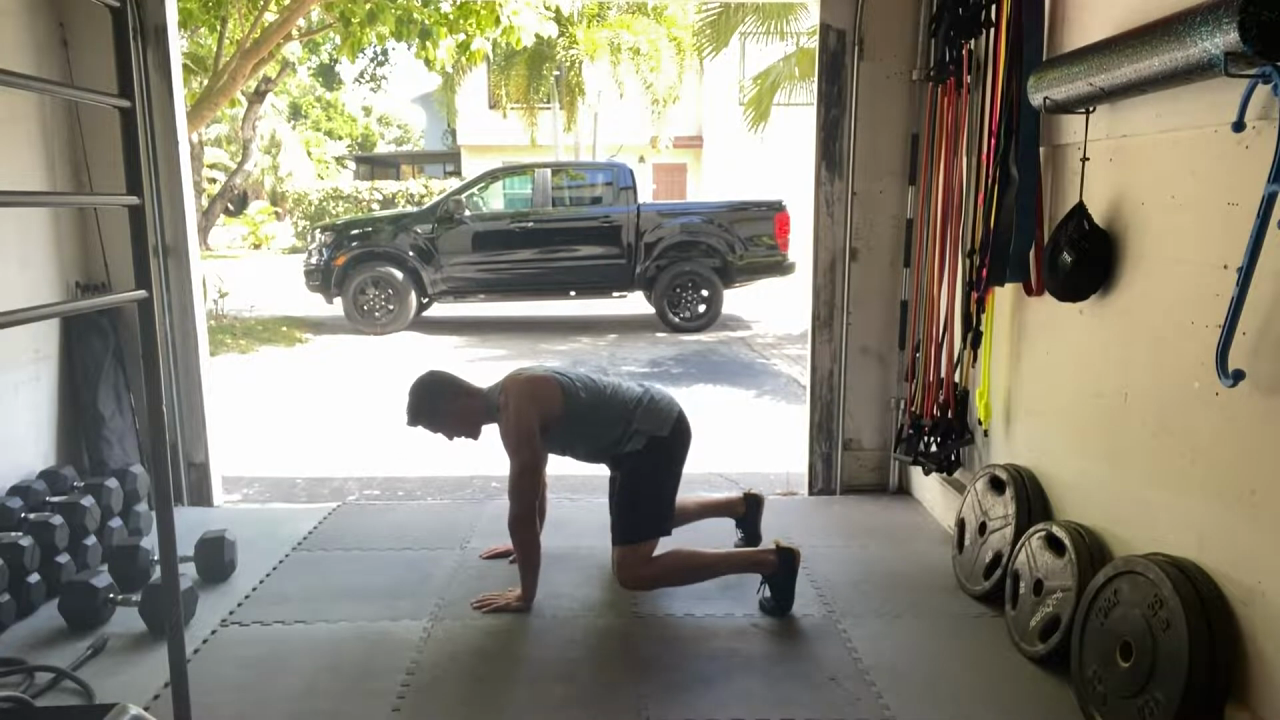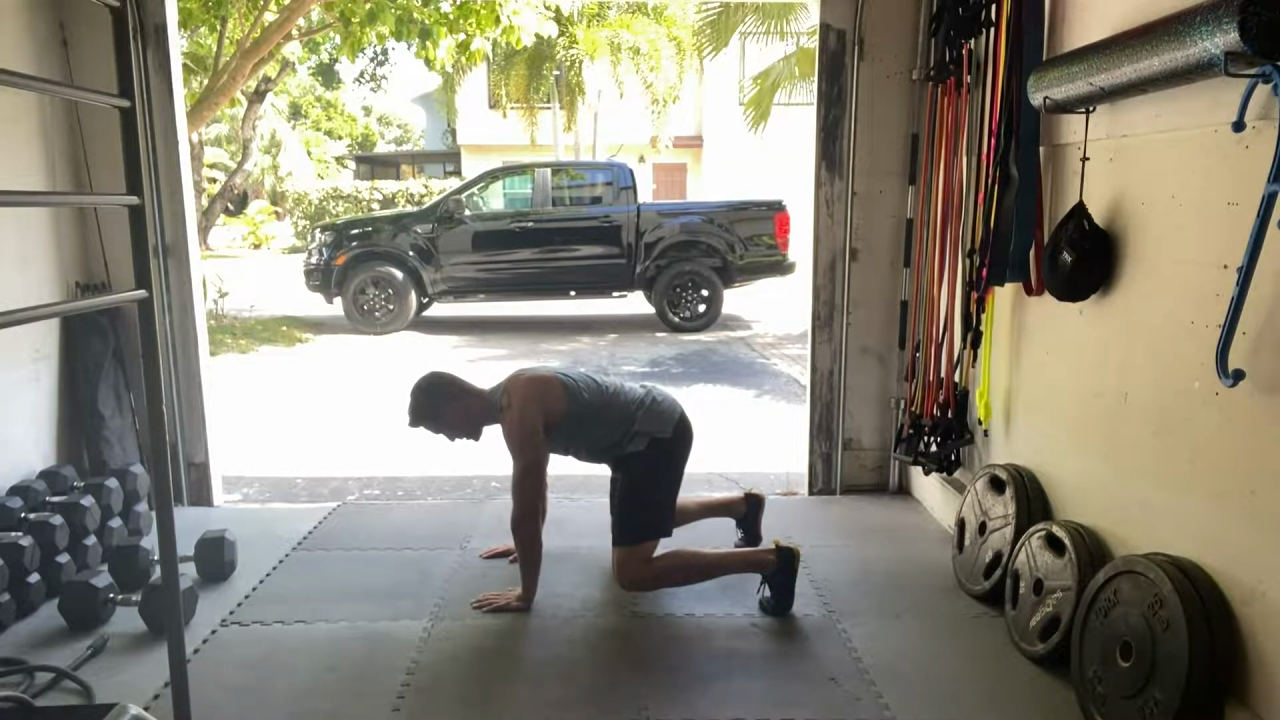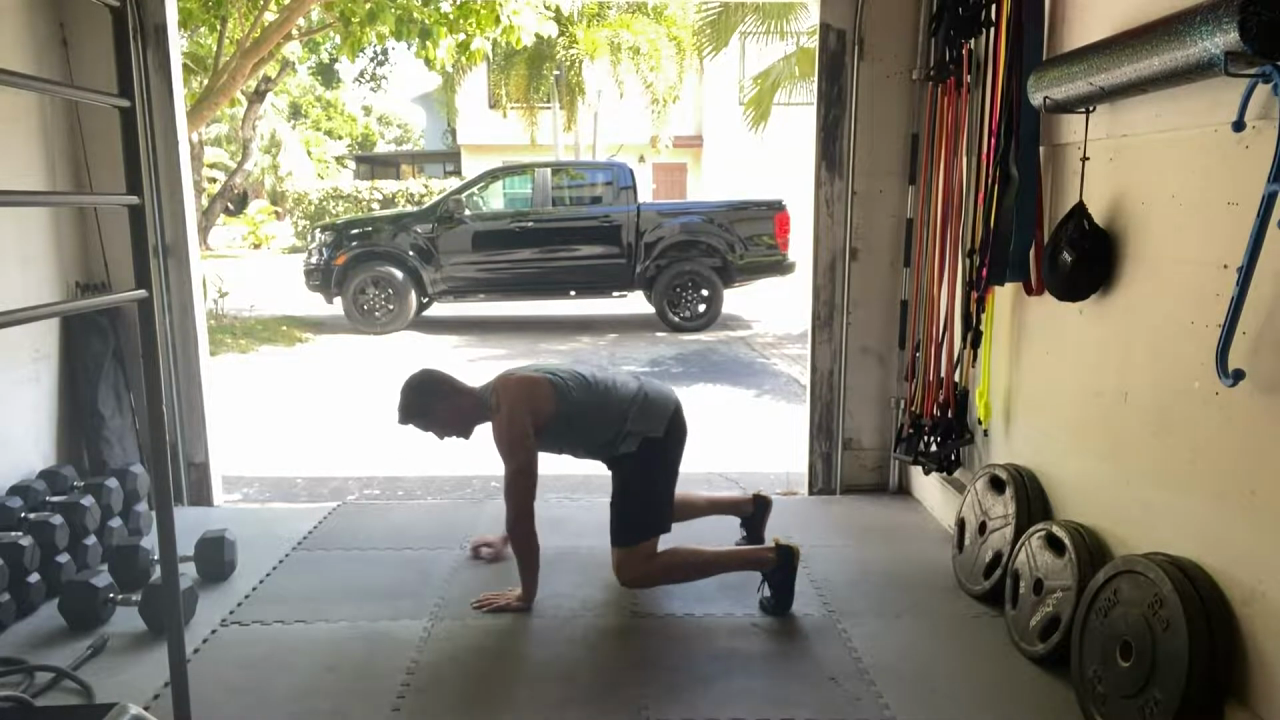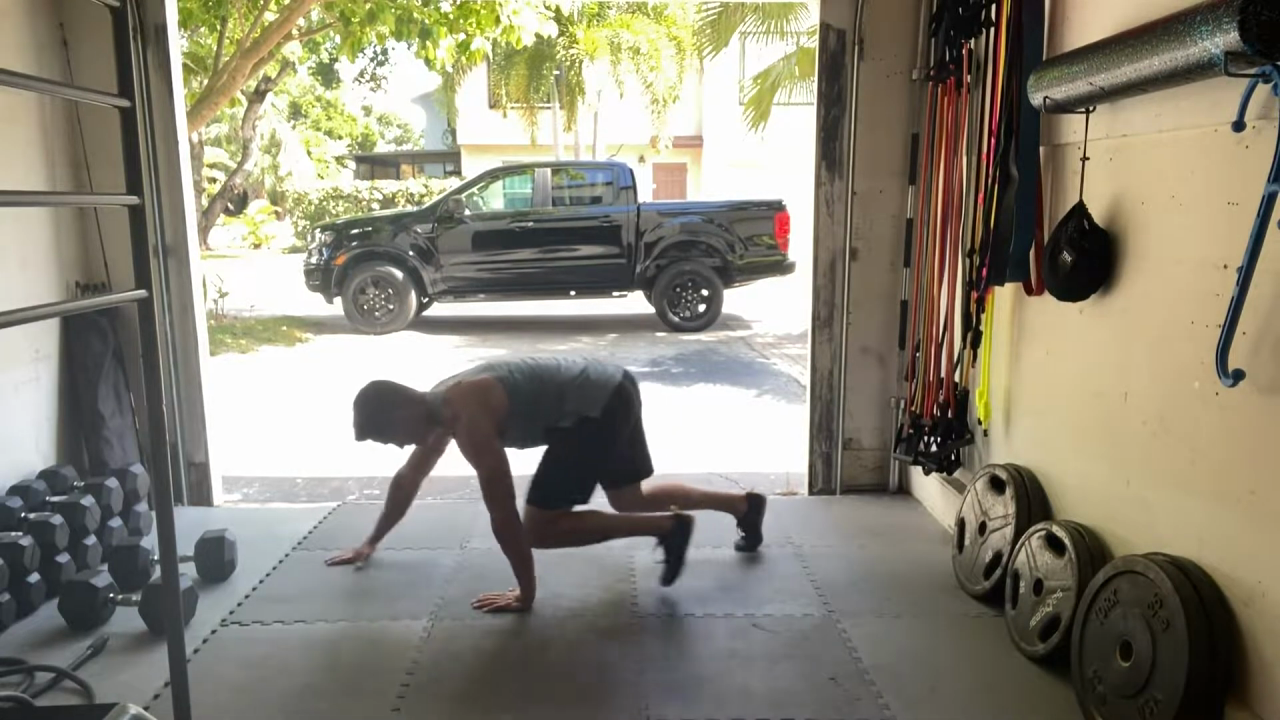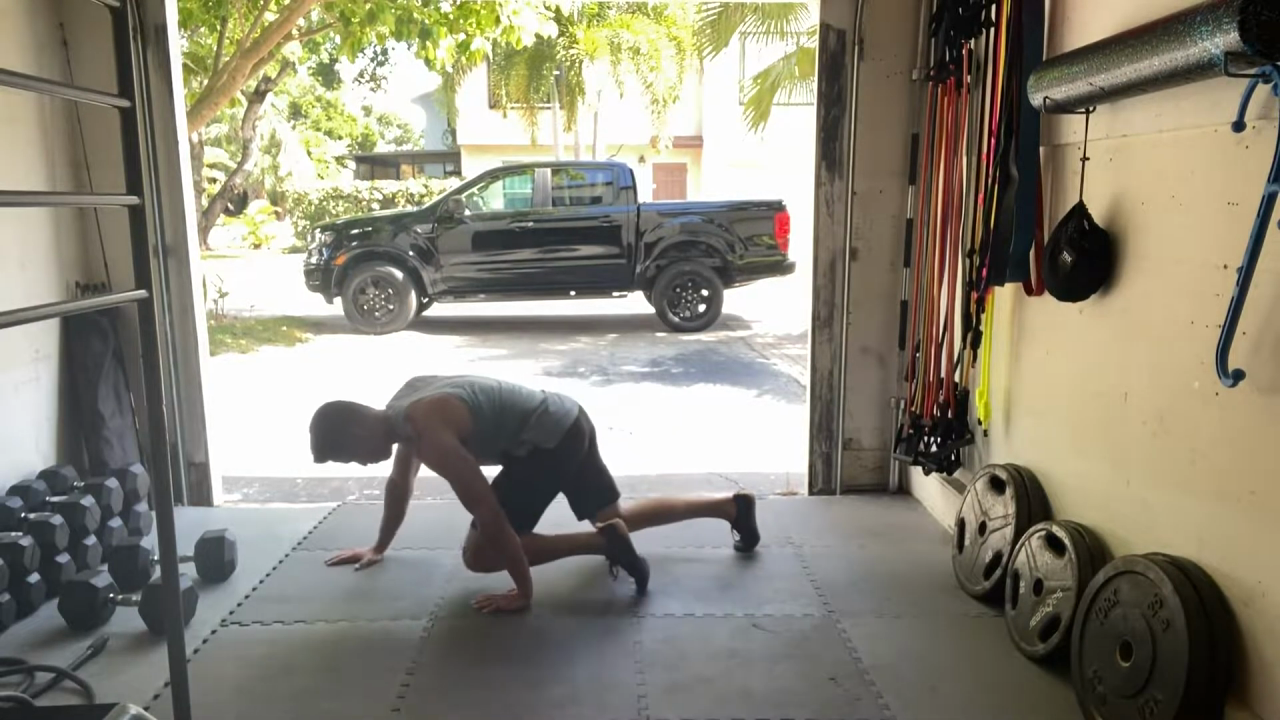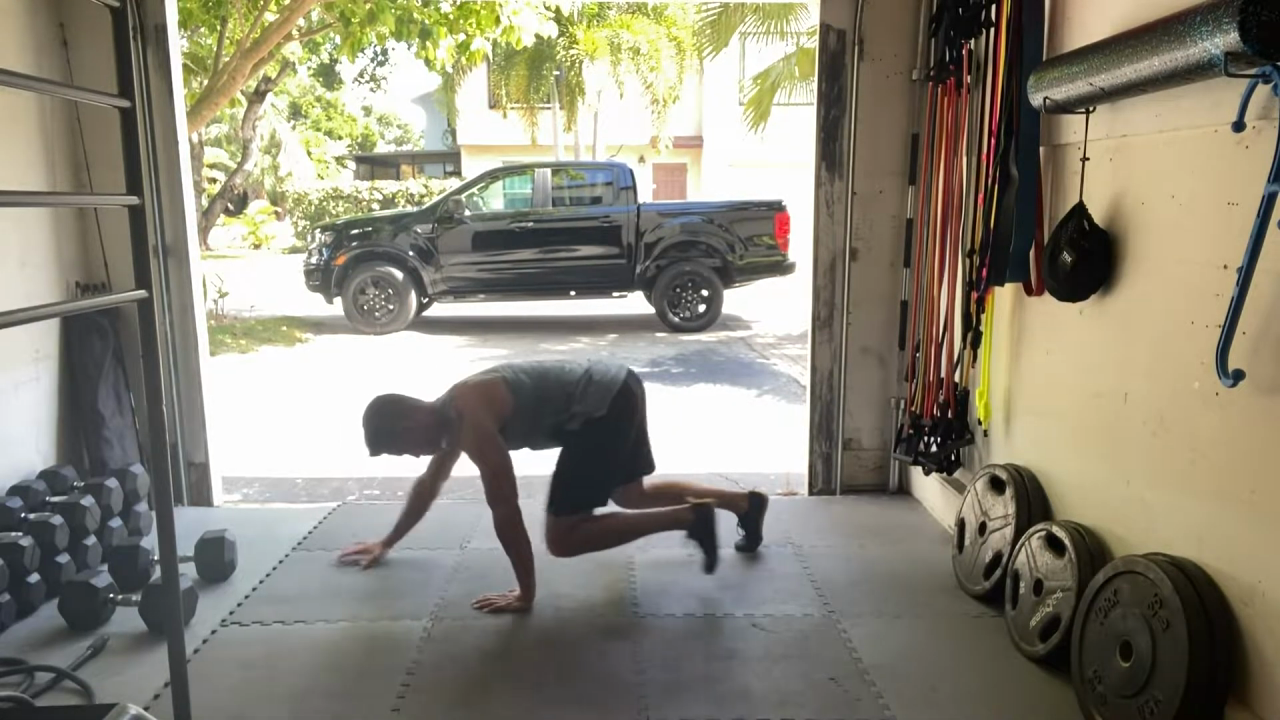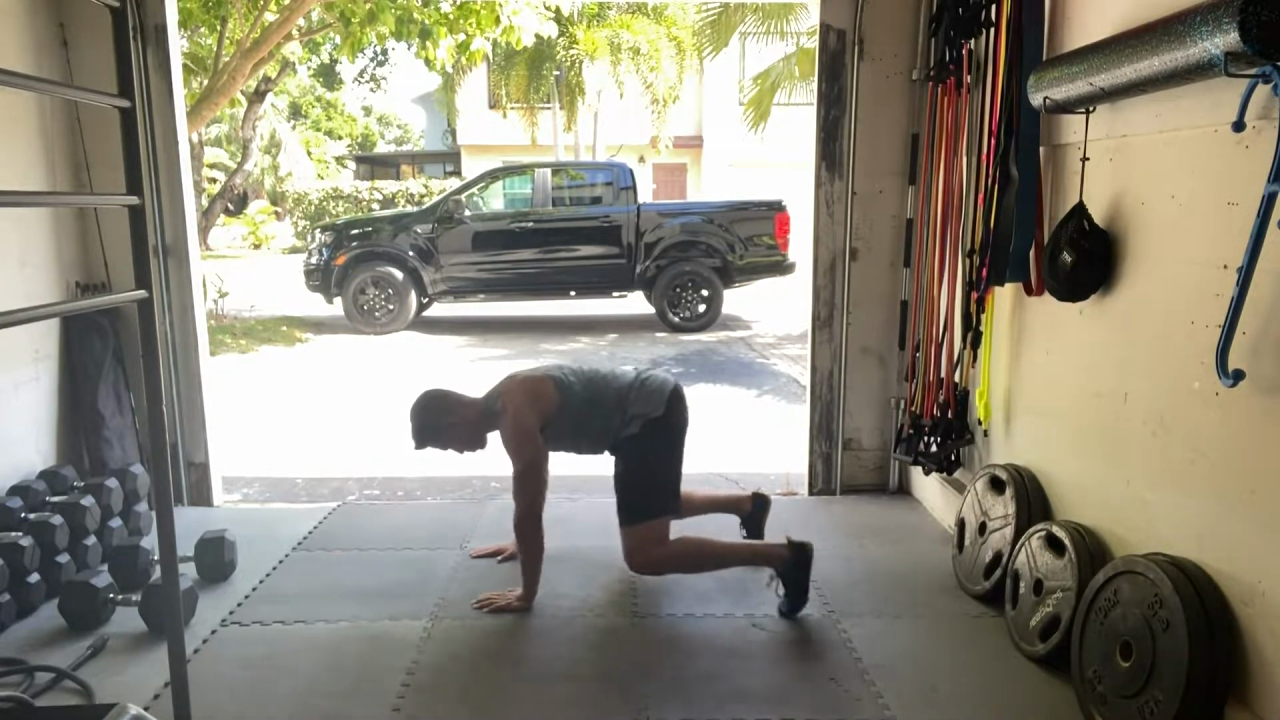
dt=0.3s
person 1, frame 1
left shoulder: (515, 412)
right shoulder: (511, 395)
left elbow: (522, 511)
right elbow: (535, 482)
left wrist: (526, 594)
right wrist: (527, 543)
left hip: (655, 434)
right hip: (648, 425)
left knee: (631, 572)
right knee: (639, 519)
left ankle: (772, 561)
right ankle: (741, 506)
person 1, frame 2
left shoulder: (518, 412)
right shoulder: (513, 397)
left elbow: (525, 510)
right elbow: (537, 484)
left wrist: (526, 594)
right wrist: (528, 543)
left hip: (658, 435)
right hip: (651, 427)
left knee: (632, 573)
right knee: (639, 519)
left ankle: (771, 559)
right ankle: (742, 505)
person 1, frame 3
left shoulder: (508, 413)
right shoulder: (502, 396)
left elbow: (520, 513)
right elbow: (522, 486)
left wrist: (526, 595)
right wrist: (508, 538)
left hip: (650, 429)
right hip: (651, 413)
left knee: (633, 570)
right knee: (646, 512)
left ankle: (769, 557)
right ankle: (749, 506)
person 1, frame 4
left shoulder: (466, 418)
right shoulder: (437, 406)
left elbow: (504, 513)
right elbow: (409, 476)
left wrist: (526, 593)
right wrist: (372, 542)
left hip: (598, 404)
right hip: (607, 390)
left knee: (539, 526)
right knee: (629, 499)
left ankle: (664, 524)
right ankle: (744, 505)
person 1, frame 5
left shoulder: (427, 433)
right shoulder: (404, 408)
left elbow: (490, 514)
right elbow: (400, 483)
left wrist: (523, 592)
right wrist: (378, 547)
left hip: (550, 439)
right hip: (565, 425)
left knee: (478, 554)
right knee: (617, 517)
left ankle: (603, 542)
right ankle: (733, 506)
person 1, frame 6
left shoulder: (470, 420)
right shoulder: (451, 408)
left elbow: (506, 512)
right elbow: (431, 480)
left wrist: (525, 592)
right wrist: (386, 542)
left hip: (601, 406)
right hip: (612, 393)
left knee: (562, 538)
right knee: (633, 495)
left ankle: (690, 515)
right ankle: (744, 502)
person 1, frame 7
left shoulder: (514, 417)
right shoulder: (507, 401)
left elbow: (528, 510)
left wrist: (526, 595)
right wrist: (518, 543)
left hip: (652, 413)
right hip: (650, 407)
left knee: (646, 556)
right knee: (651, 505)
left ankle: (784, 556)
right ankle: (750, 505)
